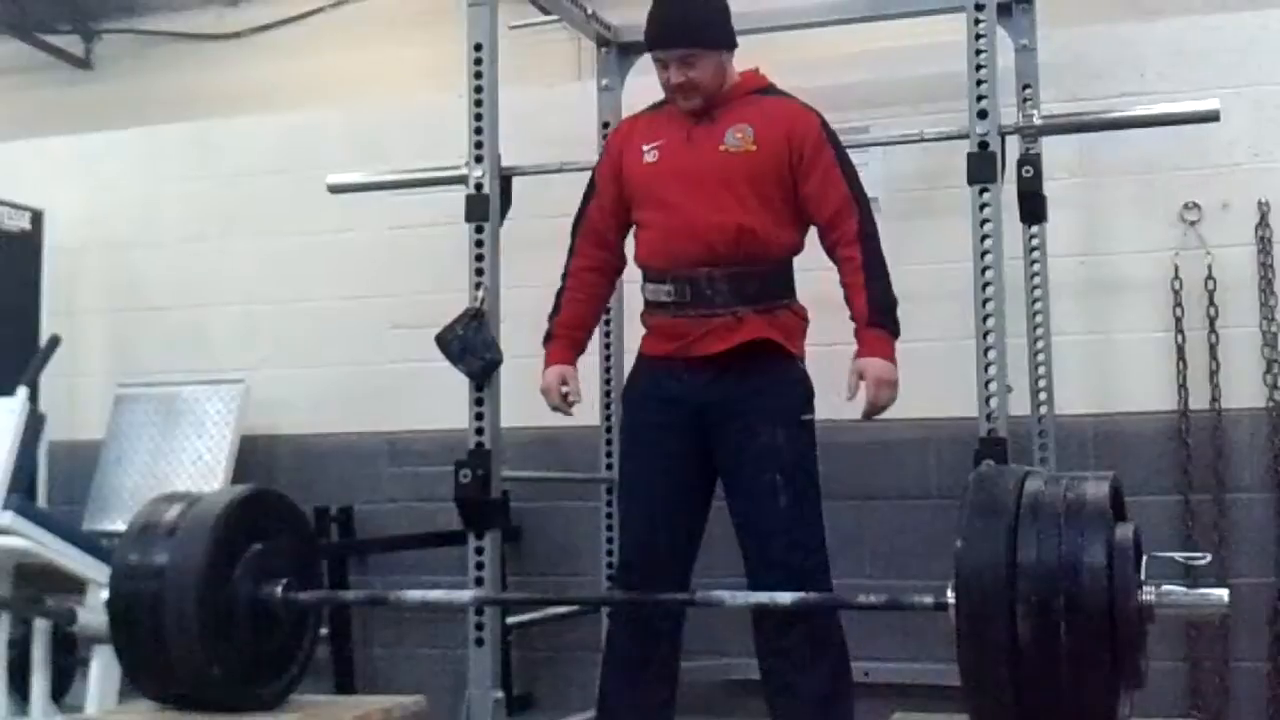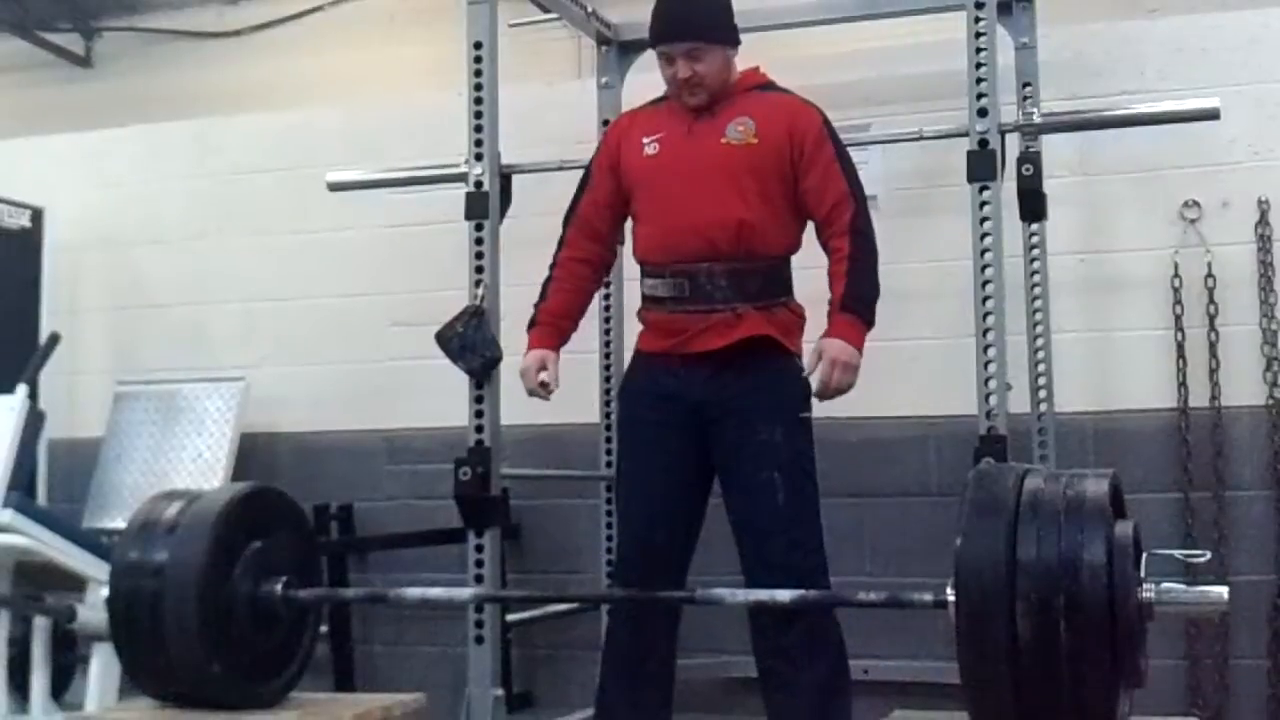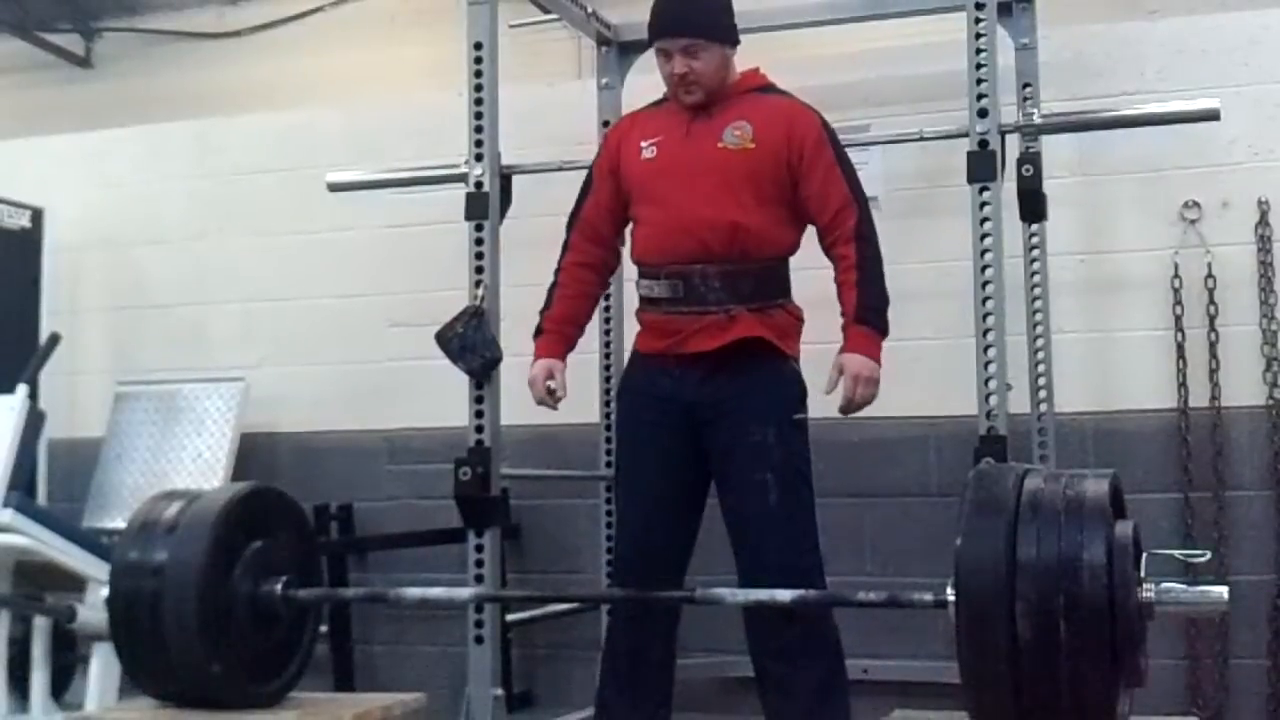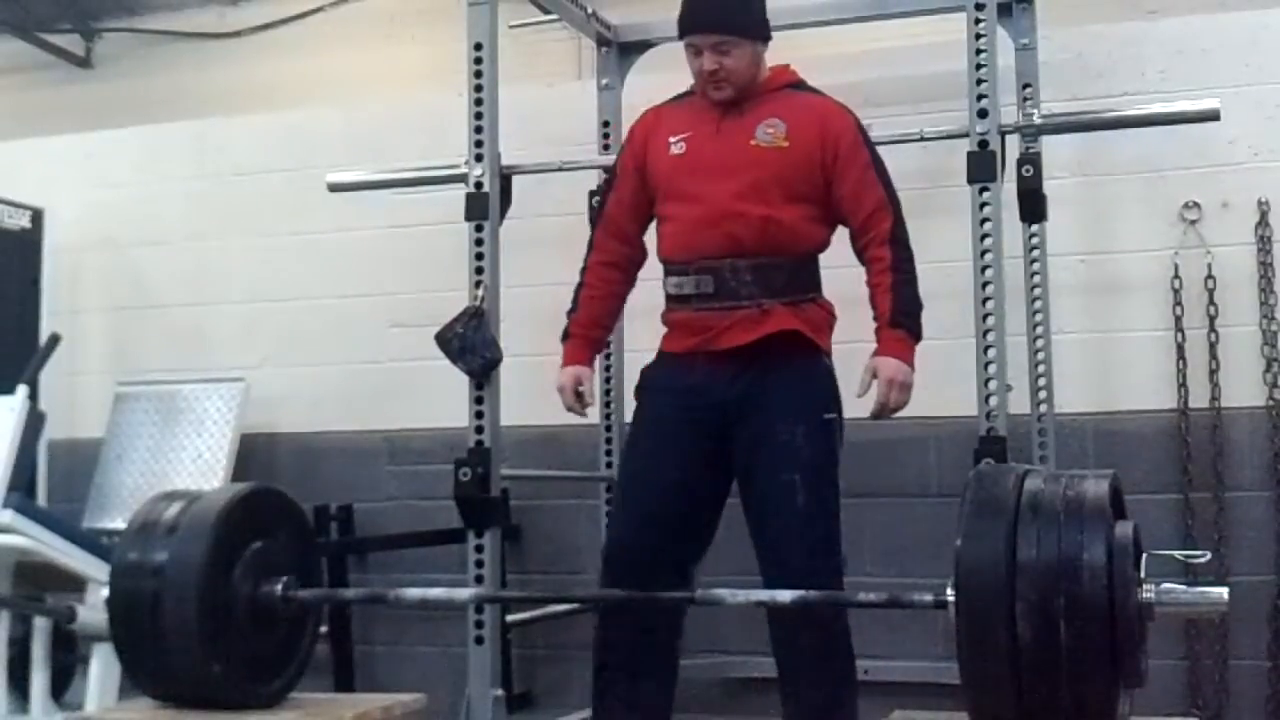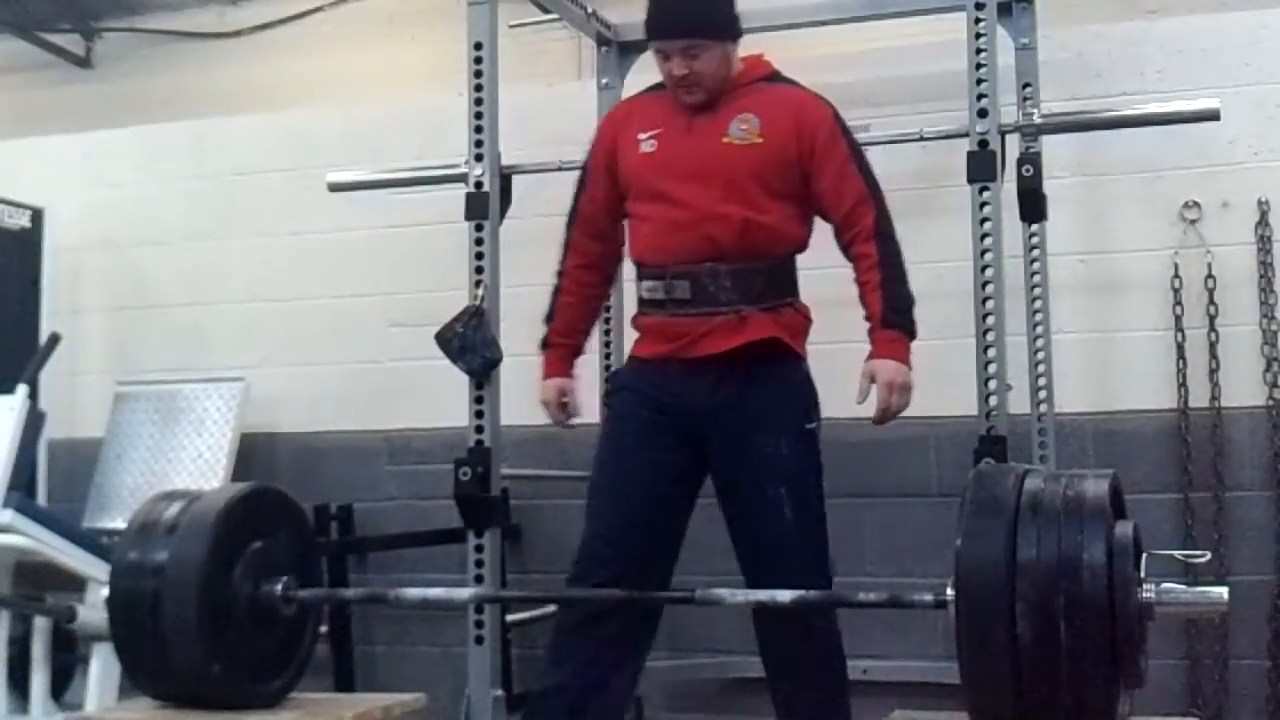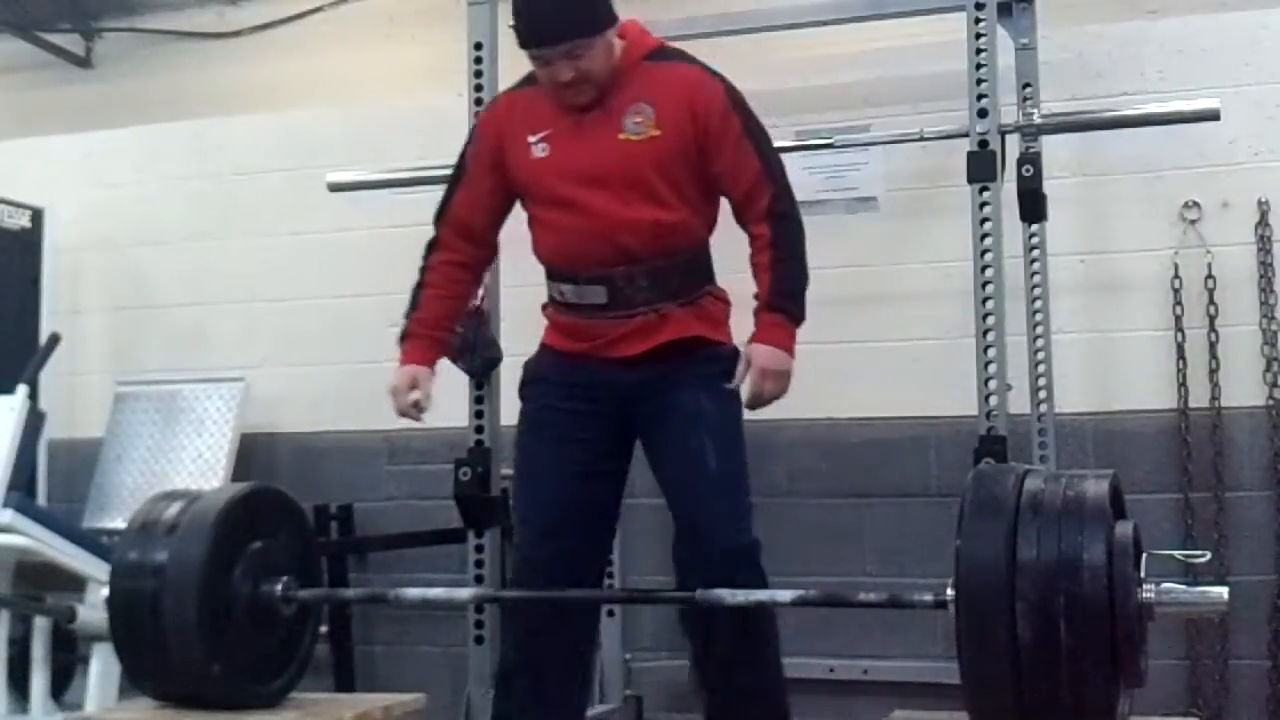
dt=0.4s
person 1, frame 1
left shoulder: (788, 123)
right shoulder: (630, 140)
left elbow: (851, 233)
right elbow: (593, 252)
left wrist: (876, 340)
right wrist: (561, 350)
left hip: (761, 374)
right hip: (662, 379)
left knee: (788, 570)
right knee: (645, 571)
person 1, frame 2
left shoulder: (789, 119)
right shoulder: (629, 134)
left elbow: (847, 226)
right elbow: (584, 244)
left wrist: (847, 327)
right wrist: (545, 335)
left hip: (758, 370)
right hip: (658, 375)
left knee: (785, 569)
right knee: (642, 568)
person 1, frame 3
left shoulder: (788, 122)
right shoulder: (629, 136)
left elbow: (849, 232)
right elbow: (586, 248)
left wrist: (863, 338)
right wrist: (552, 343)
left hip: (754, 372)
right hip: (656, 377)
left knee: (781, 569)
right knee: (642, 570)
person 1, frame 4
left shoulder: (818, 120)
right shoulder: (655, 130)
left elbow: (880, 232)
right elbow: (613, 247)
left wrist: (896, 341)
right wrist: (580, 348)
left hip: (783, 371)
right hip: (682, 372)
left knee: (801, 574)
right knee: (634, 558)
person 1, frame 5
left shoulder: (795, 113)
right shoulder: (626, 125)
left elbow: (865, 228)
right elbow: (587, 250)
left wrist: (890, 342)
right wrist: (558, 357)
left hip: (760, 375)
right hip: (652, 380)
left knee: (789, 580)
right knee: (607, 573)
person 1, frame 6
left shoulder: (690, 90)
right shoulder: (508, 120)
left elbow: (769, 208)
right elbow: (459, 242)
left wrist: (776, 327)
right wrist: (420, 349)
left hip: (684, 359)
right hip: (570, 371)
left knee: (720, 555)
right knee: (546, 576)
